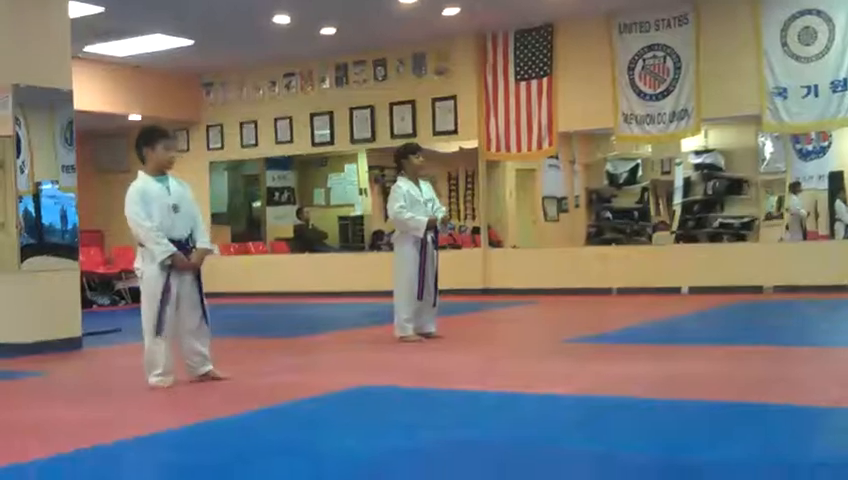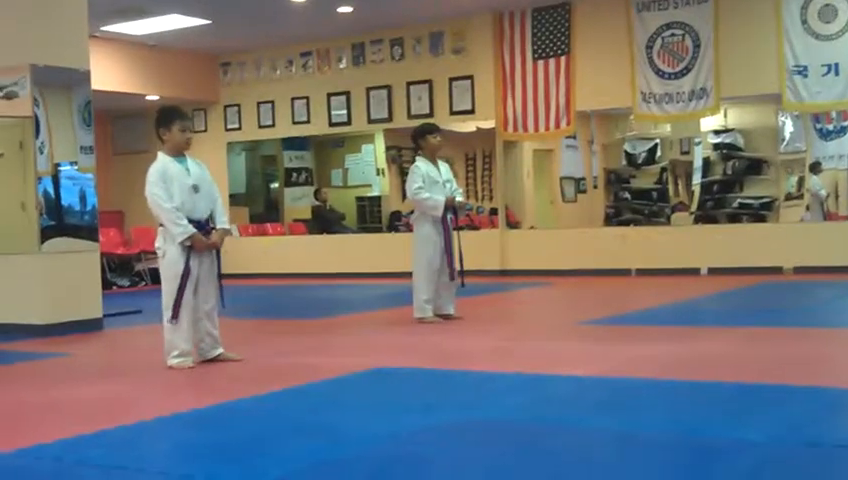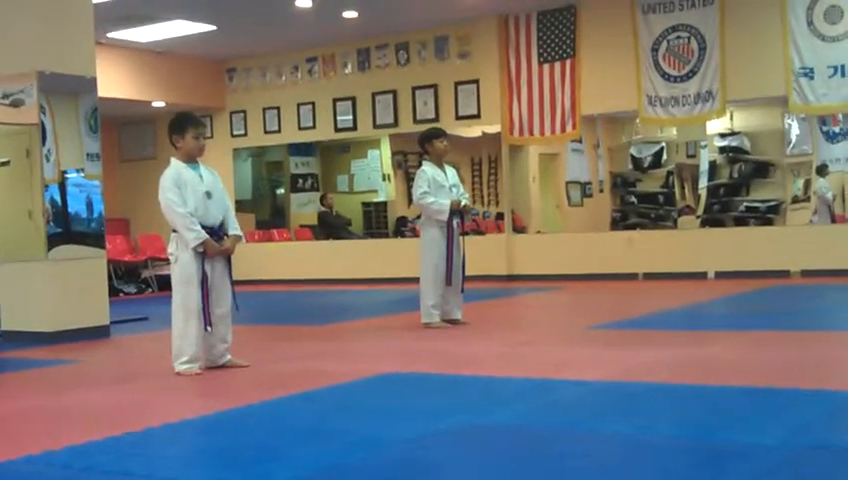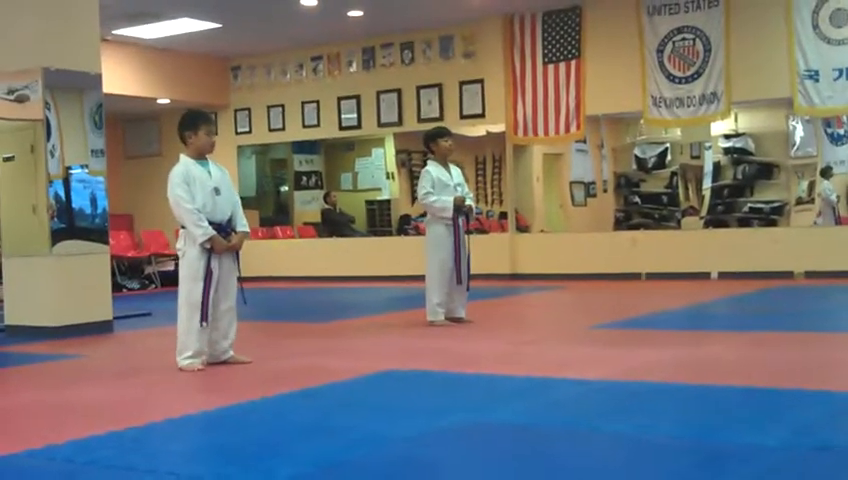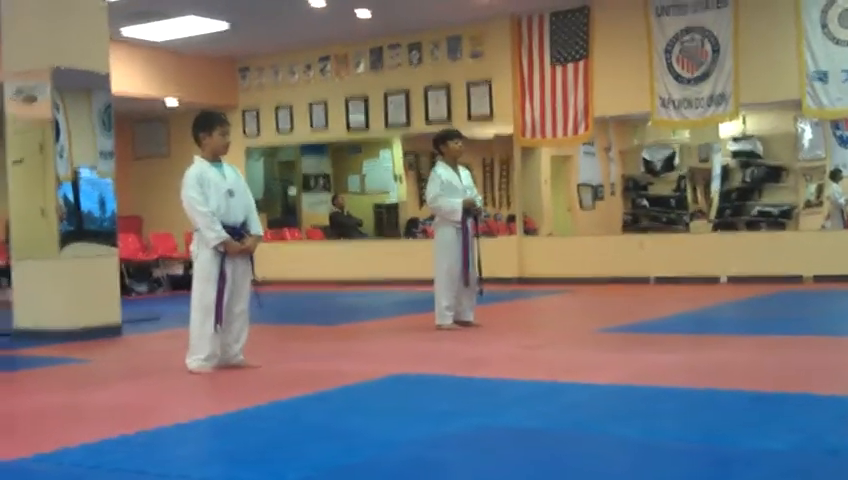
dt=0.4s
person 1, frame 1
left shoulder: (181, 186)
right shoulder: (138, 189)
left elbow: (196, 219)
right elbow: (144, 228)
left wrist: (201, 249)
right wrist: (172, 255)
left hip: (187, 259)
right hip: (156, 262)
left knee: (194, 316)
right knee: (158, 320)
left ankle: (202, 367)
right ankle: (159, 374)
person 1, frame 2
left shoulder: (199, 167)
right shoulder: (158, 170)
left elbow: (215, 199)
right elbow: (164, 209)
left wrist: (221, 230)
right wrist: (192, 236)
left hip: (206, 240)
right hip: (177, 243)
left knee: (207, 300)
right knee: (179, 301)
left ankle: (210, 350)
right ankle: (180, 355)
person 1, frame 3
left shoulder: (210, 174)
right shoulder: (172, 176)
left elbow: (225, 206)
right elbow: (177, 214)
left wrist: (233, 236)
right wrist: (204, 242)
left hip: (218, 246)
right hip: (189, 248)
left knee: (221, 304)
right knee: (189, 306)
left ankle: (218, 355)
right ankle: (186, 361)
person 1, frame 4
left shoulder: (219, 170)
right shoulder: (180, 172)
left elbow: (234, 202)
right elbow: (186, 210)
left wrist: (240, 232)
right wrist: (212, 238)
left hip: (226, 242)
right hip: (198, 244)
left knee: (225, 300)
right knee: (194, 301)
left ankle: (221, 351)
right ankle: (190, 356)
person 1, frame 5
left shoulder: (233, 172)
right shoulder: (195, 174)
left elbow: (248, 204)
right elbow: (200, 213)
left wrist: (254, 235)
right wrist: (224, 241)
left hip: (240, 245)
right hip: (211, 247)
left knee: (238, 303)
right knee: (207, 303)
left ankle: (231, 354)
right ankle: (201, 358)
person 2, frame 1
left shoulder: (427, 187)
right shoulder: (399, 188)
left elbow: (437, 208)
right elbow: (397, 214)
left wrist: (441, 218)
right wrist: (424, 223)
left hip: (426, 241)
right hip: (409, 242)
left knee: (429, 285)
right knee: (408, 285)
left ankle: (425, 327)
right ankle: (405, 330)
person 2, frame 2
left shoulder: (444, 167)
right shoulder: (418, 168)
left elbow: (454, 189)
right elbow: (415, 194)
left wrist: (458, 201)
right wrist: (442, 202)
left hip: (444, 222)
right hip: (427, 222)
left knee: (447, 266)
right knee: (427, 266)
left ankle: (444, 308)
right ankle: (424, 311)
person 2, frame 3
left shoulder: (451, 172)
right shoulder: (424, 172)
left elbow: (461, 194)
right elbow: (420, 199)
left wrist: (464, 206)
right wrist: (448, 206)
left hip: (451, 226)
right hip: (433, 227)
left knee: (454, 271)
right knee: (433, 271)
left ankle: (451, 313)
right ankle: (431, 316)
person 2, frame 4
left shoulder: (456, 171)
right shoulder: (429, 172)
left elbow: (467, 194)
right elbow: (424, 198)
left wrist: (468, 205)
right wrist: (452, 203)
left hip: (457, 225)
right hip: (439, 226)
left knee: (459, 269)
right knee: (440, 269)
left ankle: (455, 311)
right ankle: (436, 314)
person 2, frame 5
left shoulder: (465, 173)
right shoulder: (438, 173)
left elbow: (475, 196)
right elbow: (433, 201)
left wrist: (476, 207)
right wrist: (460, 205)
left hip: (465, 228)
right hip: (448, 228)
left knee: (468, 272)
right knee: (448, 273)
left ankle: (464, 315)
right ankle: (445, 318)
